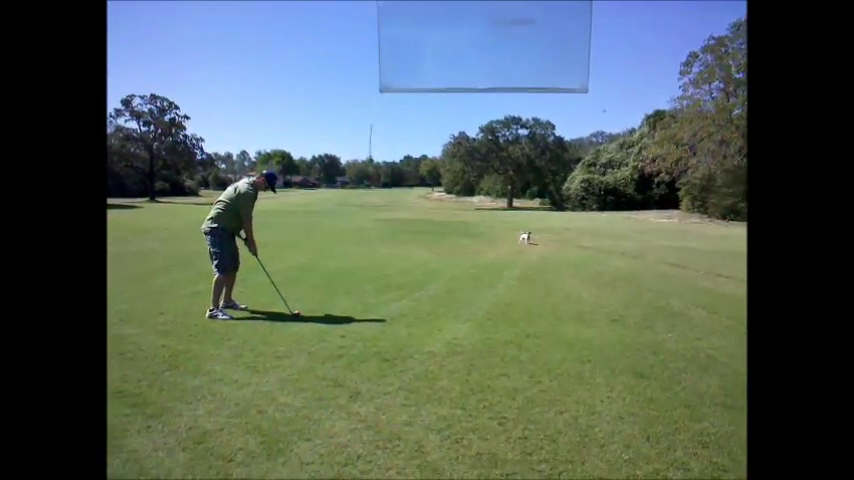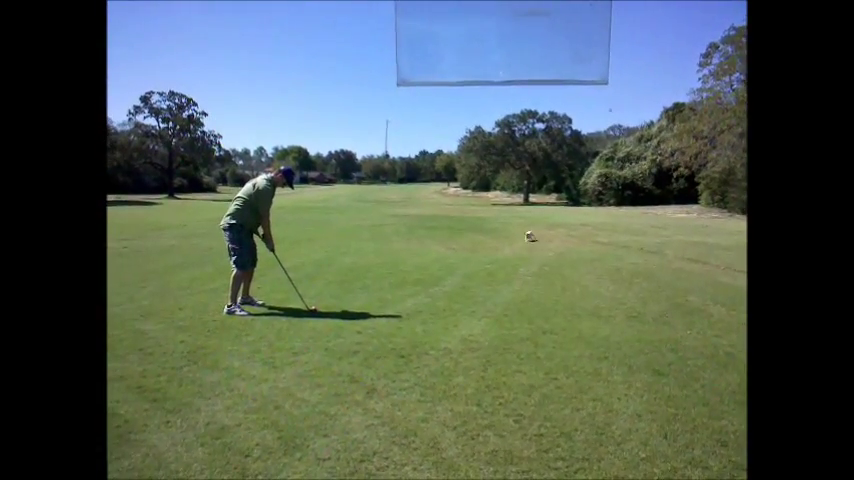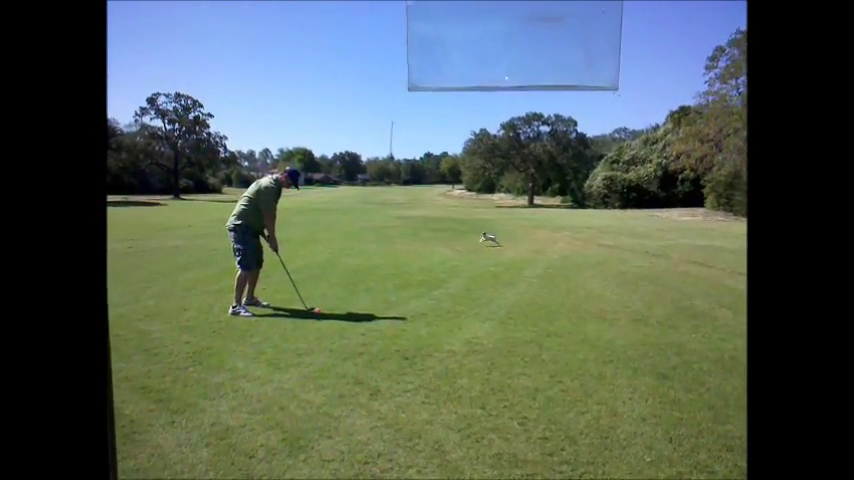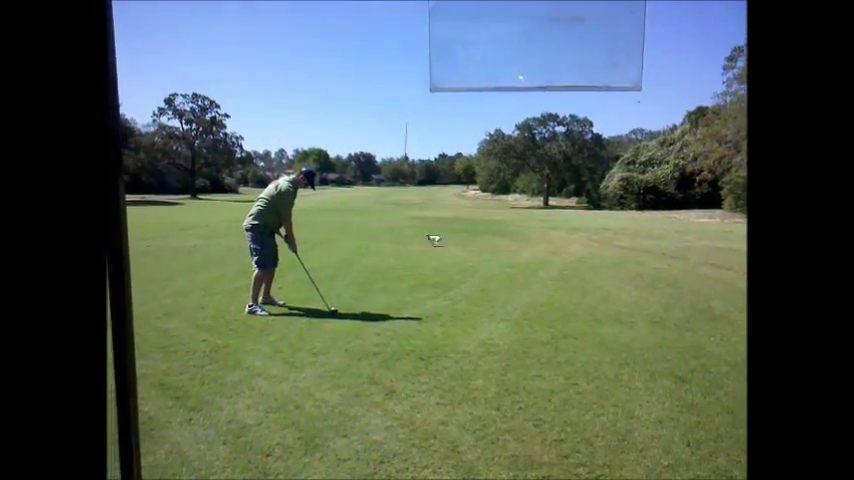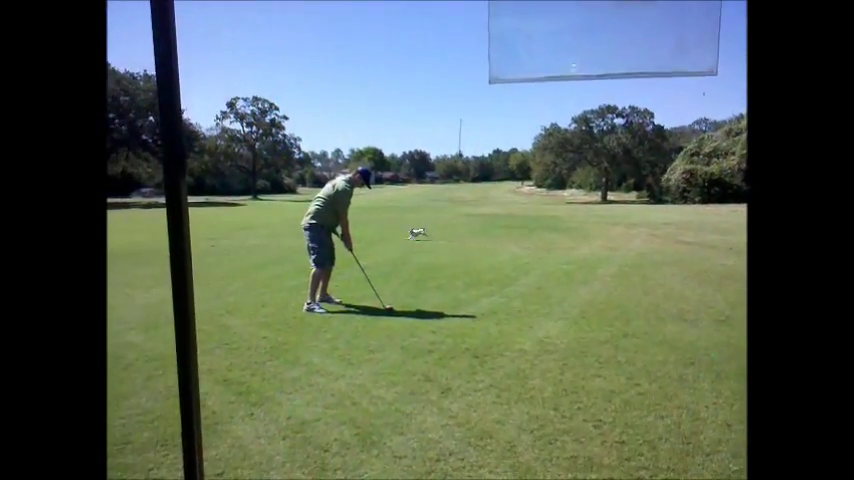
dt=0.5s
person 1, frame 1
left shoulder: (248, 187)
right shoulder: (246, 191)
left elbow: (245, 218)
right elbow: (246, 220)
left wrist: (248, 238)
right wrist: (251, 242)
left hip: (225, 230)
right hip: (217, 229)
left knee: (233, 267)
right knee: (223, 269)
left ankle: (227, 301)
right ankle: (213, 309)
person 1, frame 2
left shoulder: (265, 182)
right shoulder: (265, 186)
left elbow: (262, 215)
right elbow: (264, 216)
left wrist: (265, 235)
right wrist: (269, 238)
left hip: (243, 226)
right hip: (235, 226)
left knee: (250, 263)
right knee: (241, 265)
left ankle: (245, 297)
right ankle: (231, 305)
person 1, frame 3
left shoulder: (275, 186)
right shoulder: (268, 186)
left elbow: (272, 214)
right elbow: (267, 215)
left wrist: (270, 235)
right wrist: (272, 238)
left hip: (251, 228)
right hip: (241, 227)
left knee: (256, 264)
right knee: (246, 266)
left ankle: (249, 298)
right ankle: (236, 306)
person 1, frame 4
left shoulder: (286, 182)
right shoulder: (287, 188)
left elbow: (284, 216)
right elbow: (286, 218)
left wrist: (287, 235)
right wrist: (291, 239)
left hip: (264, 226)
right hip: (257, 226)
left knee: (272, 263)
right knee: (263, 265)
left ankle: (265, 297)
right ankle: (252, 305)
person 1, frame 5
left shoulder: (342, 182)
right shoulder: (344, 188)
left elbow: (339, 215)
right elbow: (343, 216)
left wrist: (343, 234)
right wrist: (347, 238)
left hip: (321, 225)
right hip: (315, 225)
left knee: (329, 262)
right knee: (320, 264)
left ankle: (323, 295)
right ankle: (310, 302)
